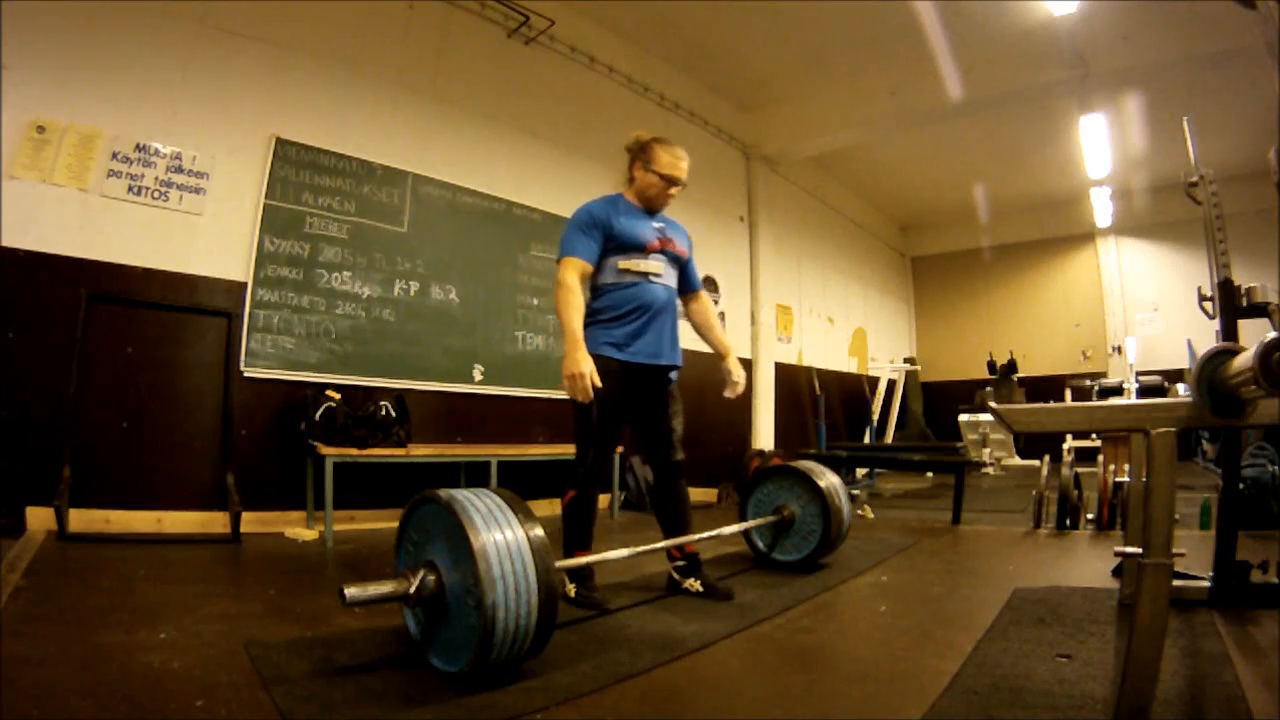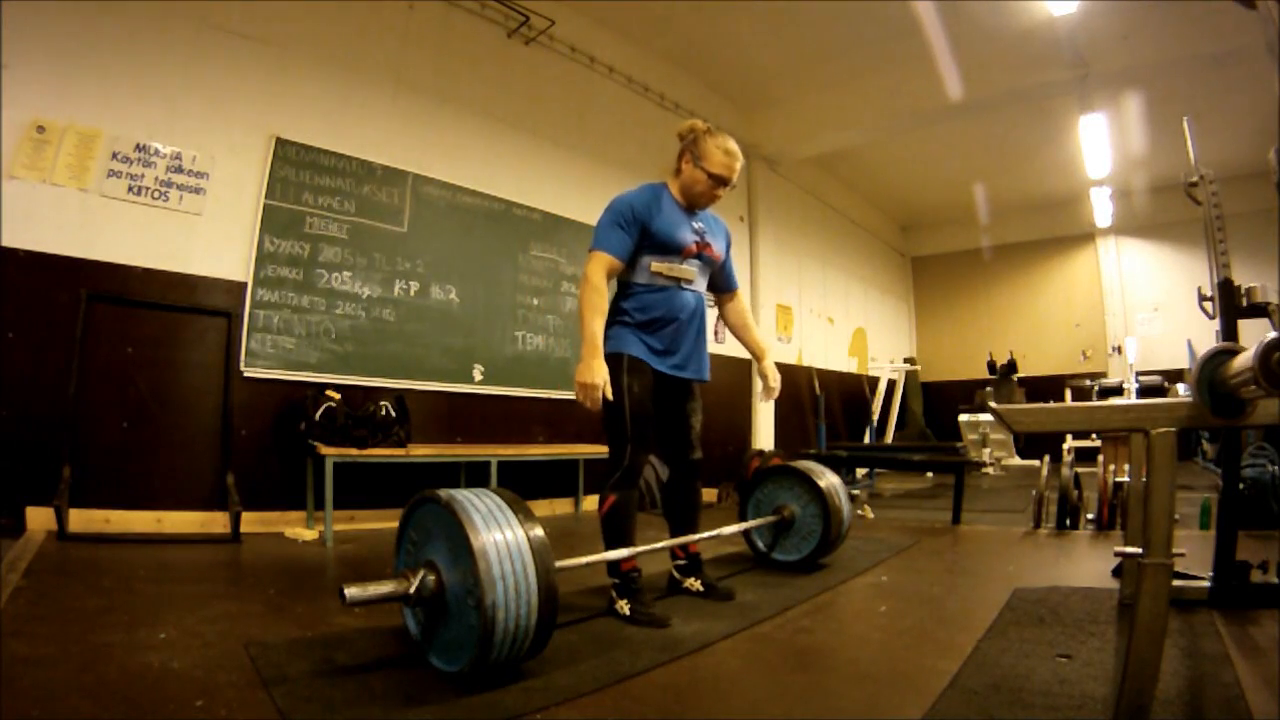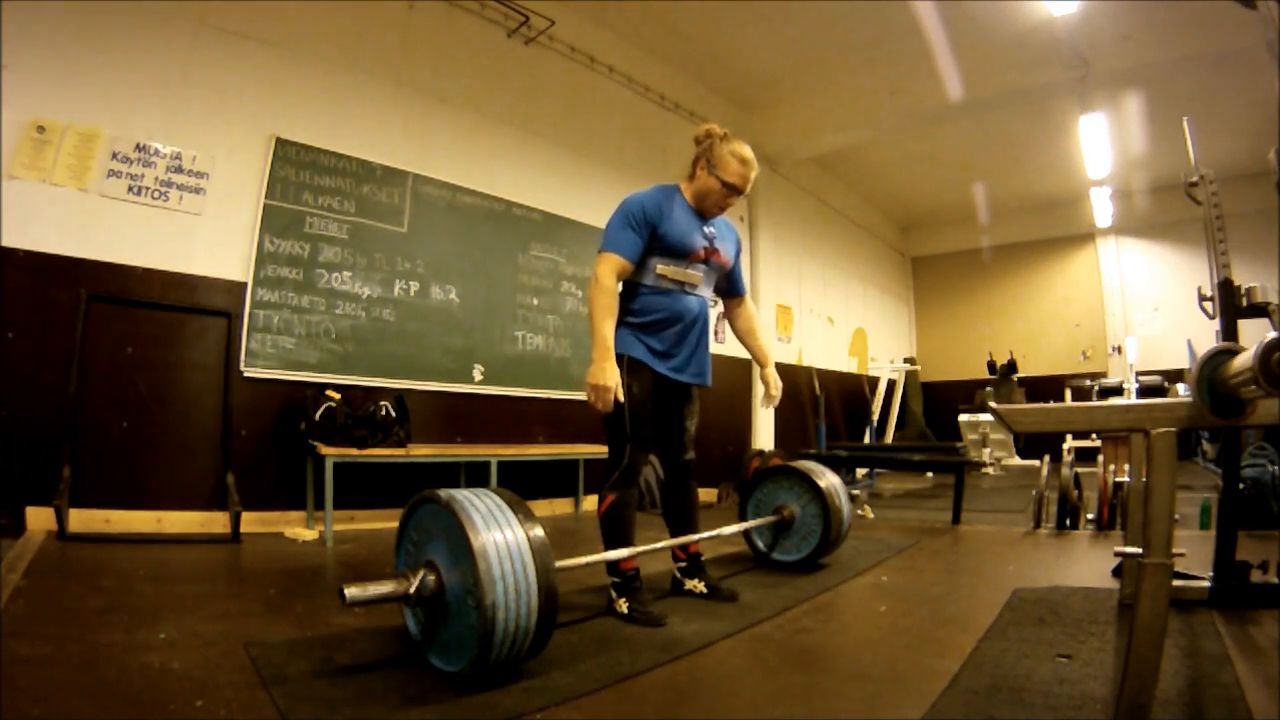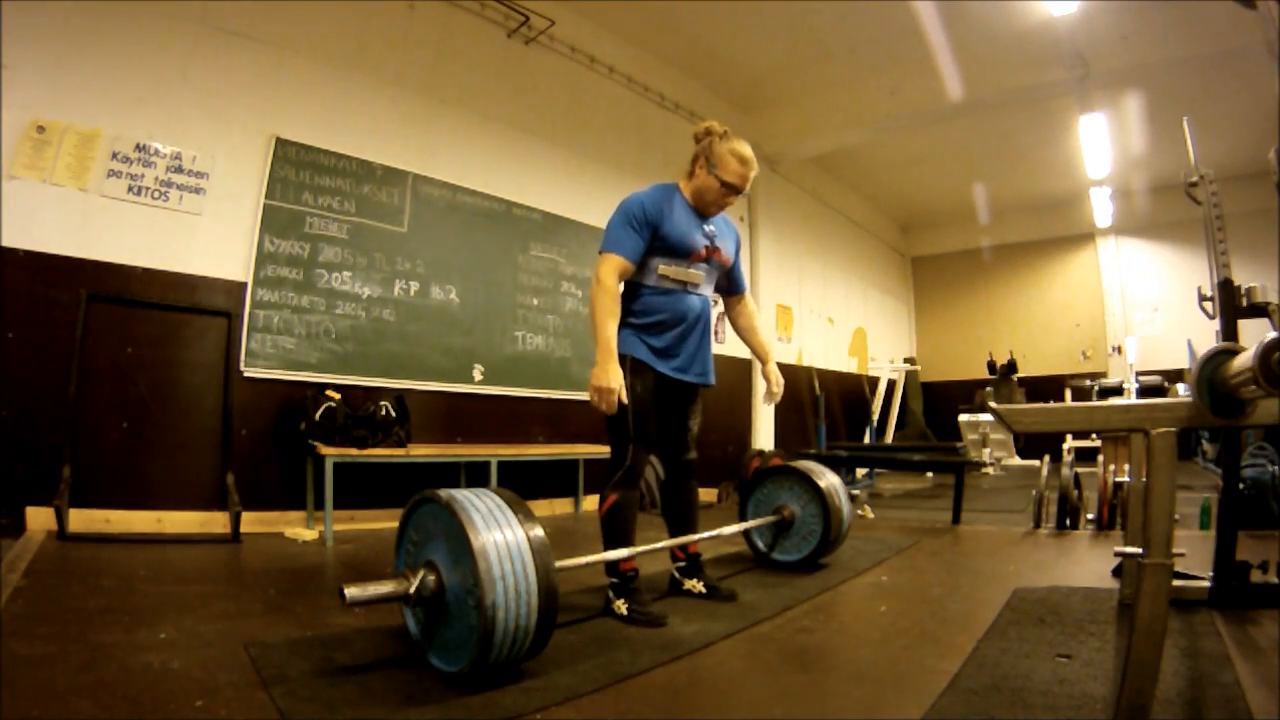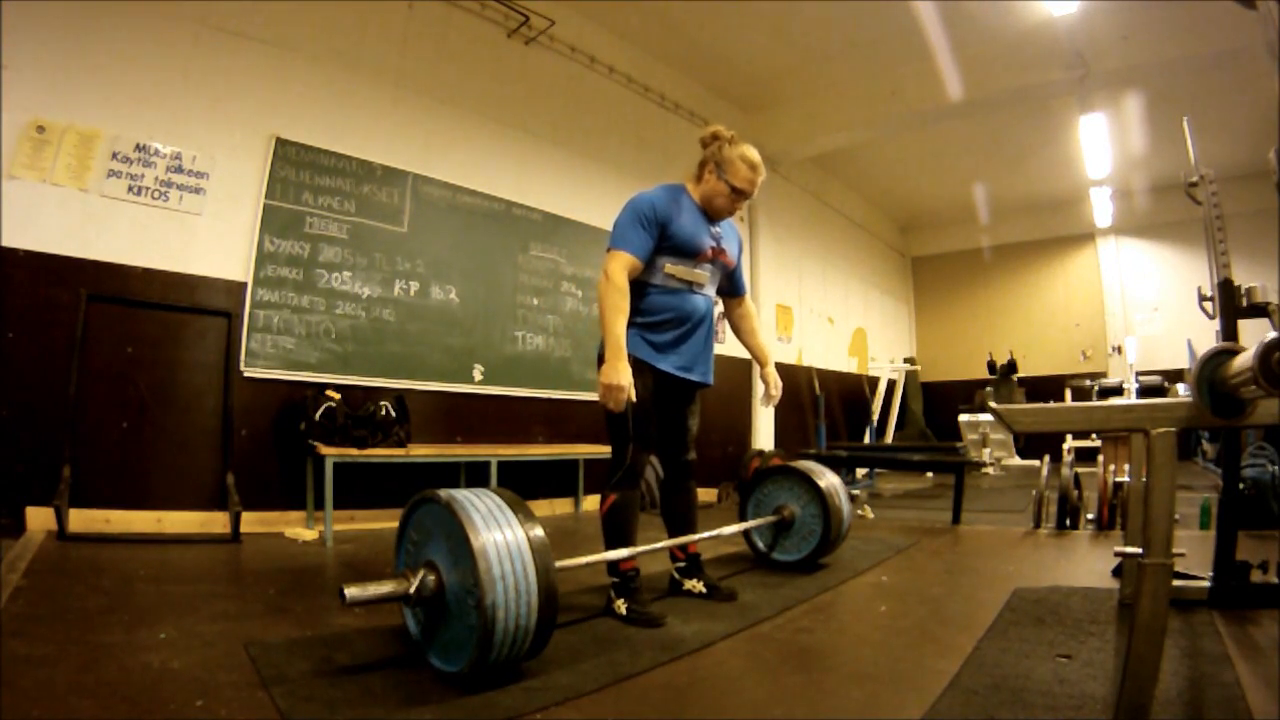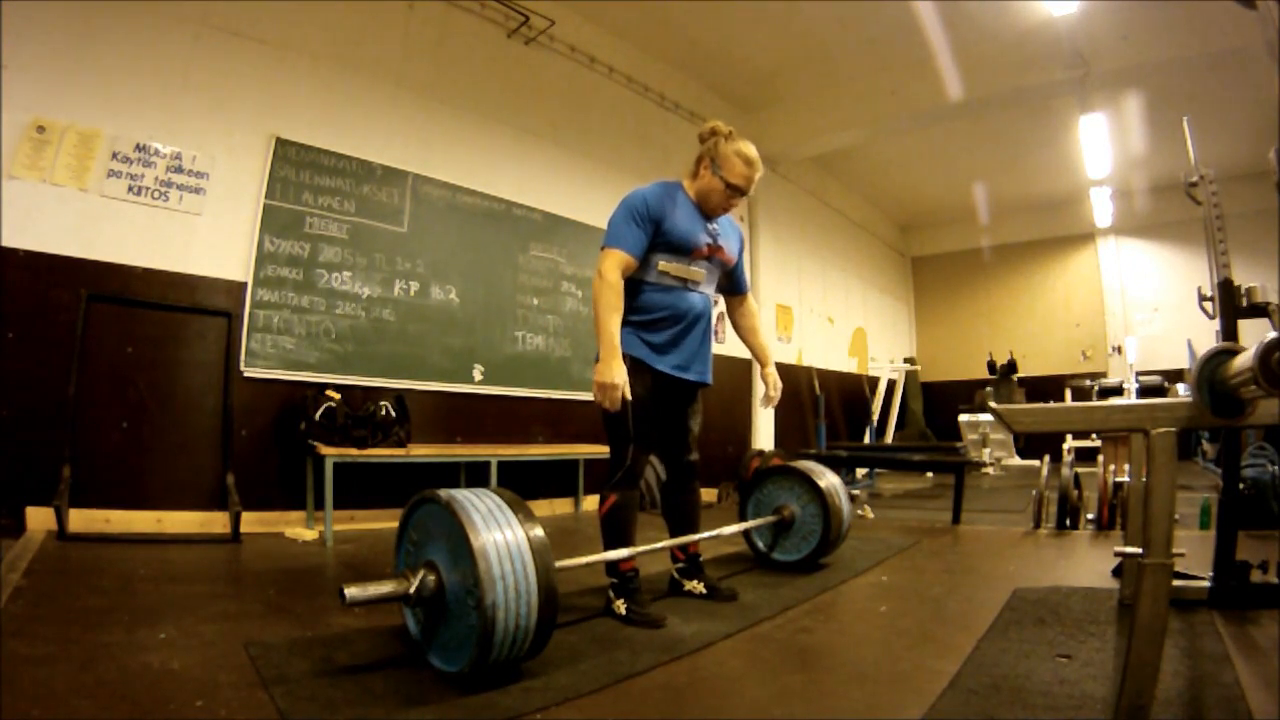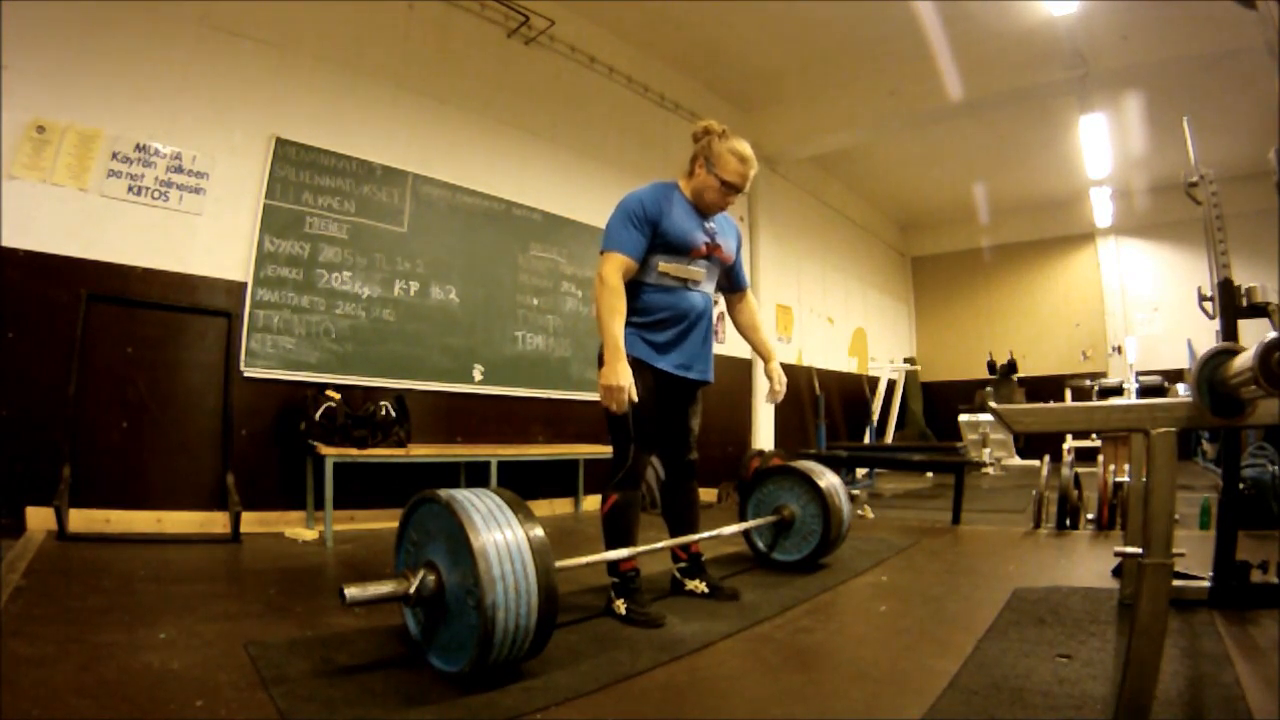
dt=0.7s
person 1, frame 1
left shoulder: (676, 235)
right shoulder: (597, 216)
left elbow: (696, 301)
right elbow: (569, 281)
left wrist: (727, 355)
right wrist: (575, 349)
left hip: (659, 363)
right hip: (608, 359)
left knee: (671, 465)
right knee: (593, 466)
left ankle: (685, 567)
right ankle: (576, 574)
person 1, frame 2
left shoulder: (717, 231)
right shoulder: (635, 206)
left elbow: (731, 300)
right elbow: (597, 275)
left wrist: (763, 357)
right wrist: (592, 353)
left hip: (685, 364)
right hip: (632, 356)
left knee: (687, 465)
right knee: (629, 465)
left ankle: (687, 567)
right ankle: (624, 586)
person 1, frame 3
left shoulder: (727, 236)
right shoulder: (646, 207)
left elbow: (738, 305)
right elbow: (606, 276)
left wrist: (766, 363)
right wrist: (603, 356)
left hip: (684, 365)
right hip: (635, 357)
left knee: (681, 466)
right knee: (628, 465)
left ankle: (689, 569)
right ankle: (623, 585)
person 1, frame 4
left shoulder: (726, 233)
right shoulder: (646, 207)
left elbow: (738, 302)
right elbow: (608, 278)
left wrist: (767, 360)
right wrist: (606, 358)
left hip: (687, 366)
right hip: (637, 359)
left knee: (682, 466)
right knee: (630, 466)
left ankle: (687, 570)
right ankle: (621, 587)
person 1, frame 5
left shoulder: (729, 236)
right shoulder: (653, 206)
left elbow: (738, 304)
right elbow: (615, 275)
left wrist: (766, 362)
right wrist: (615, 357)
left hip: (686, 365)
right hip: (639, 359)
left knee: (681, 466)
right knee: (630, 464)
left ankle: (686, 569)
right ankle: (623, 586)
person 1, frame 6
left shoulder: (731, 233)
right shoulder: (649, 203)
left elbow: (741, 303)
right elbow: (610, 272)
left wrist: (767, 362)
right wrist: (609, 354)
left hip: (687, 365)
right hip: (637, 357)
left knee: (685, 467)
right knee: (629, 465)
left ankle: (688, 570)
right ankle: (622, 586)
person 1, frame 7
left shoulder: (728, 231)
right shoulder: (646, 205)
left elbow: (740, 299)
right elbow: (610, 277)
left wrist: (770, 358)
right wrist: (614, 358)
left hip: (687, 365)
right hip: (638, 359)
left knee: (682, 467)
right knee: (632, 465)
left ankle: (688, 569)
right ankle: (623, 586)
